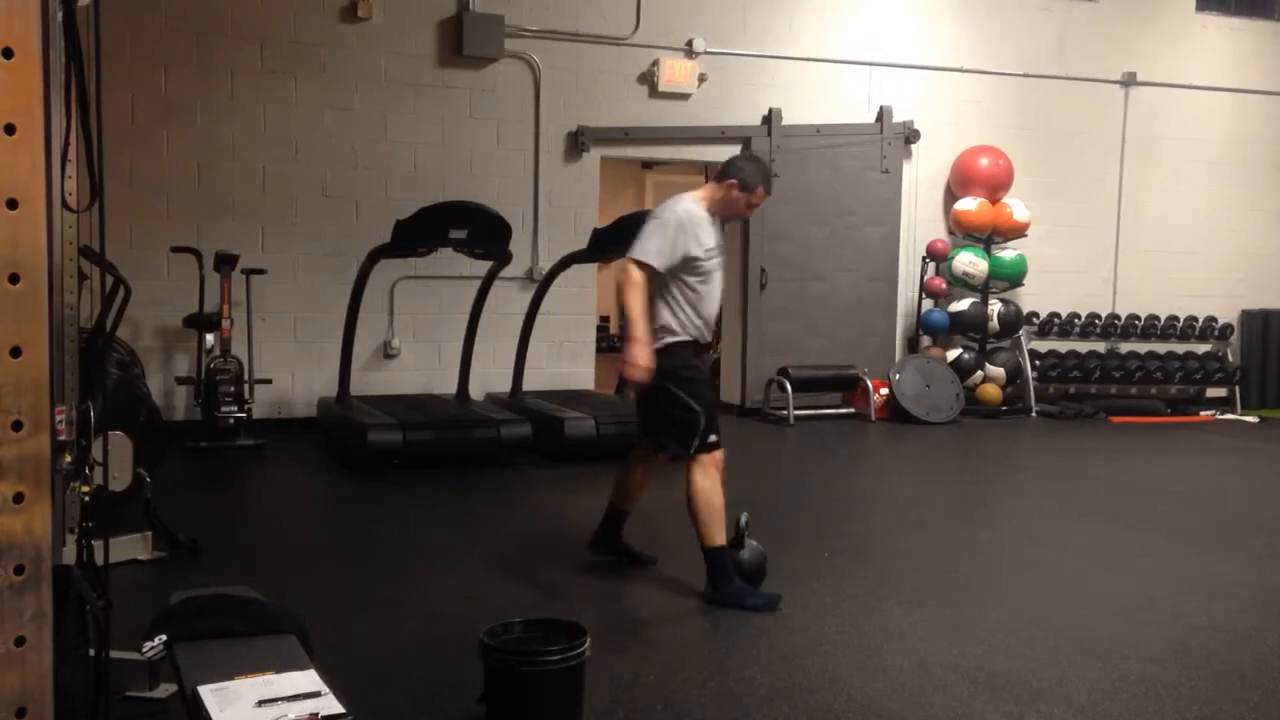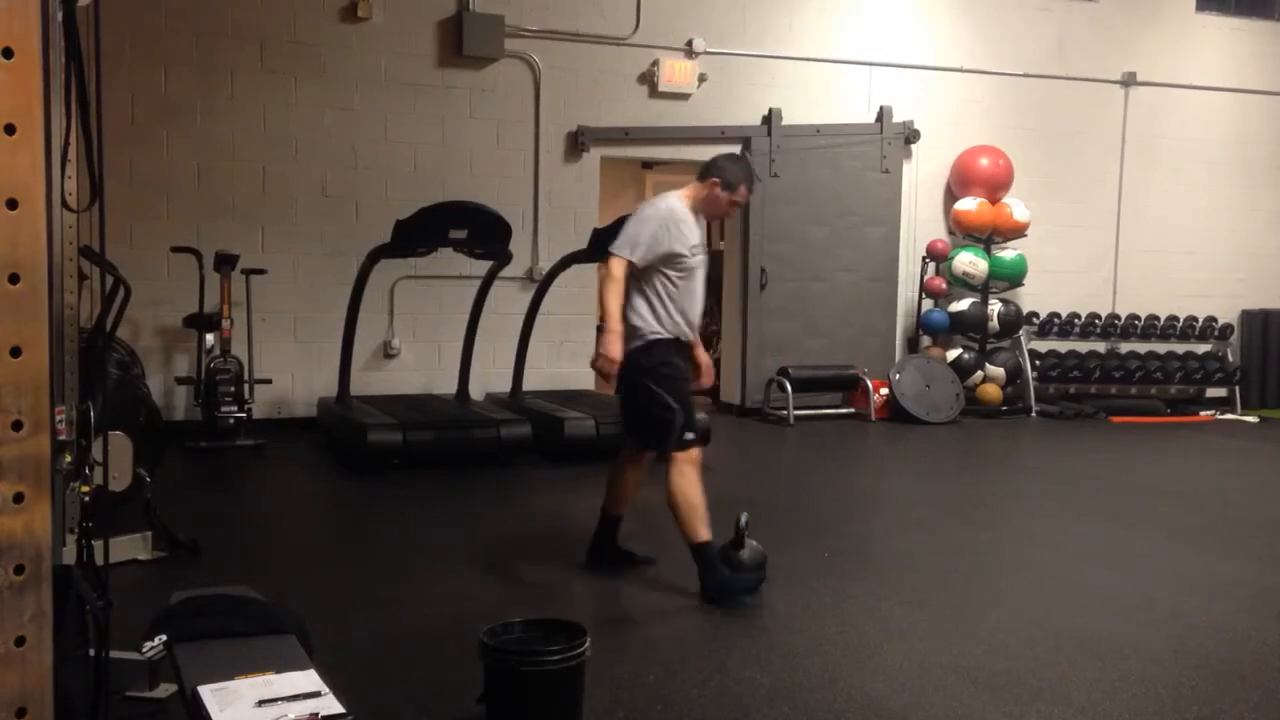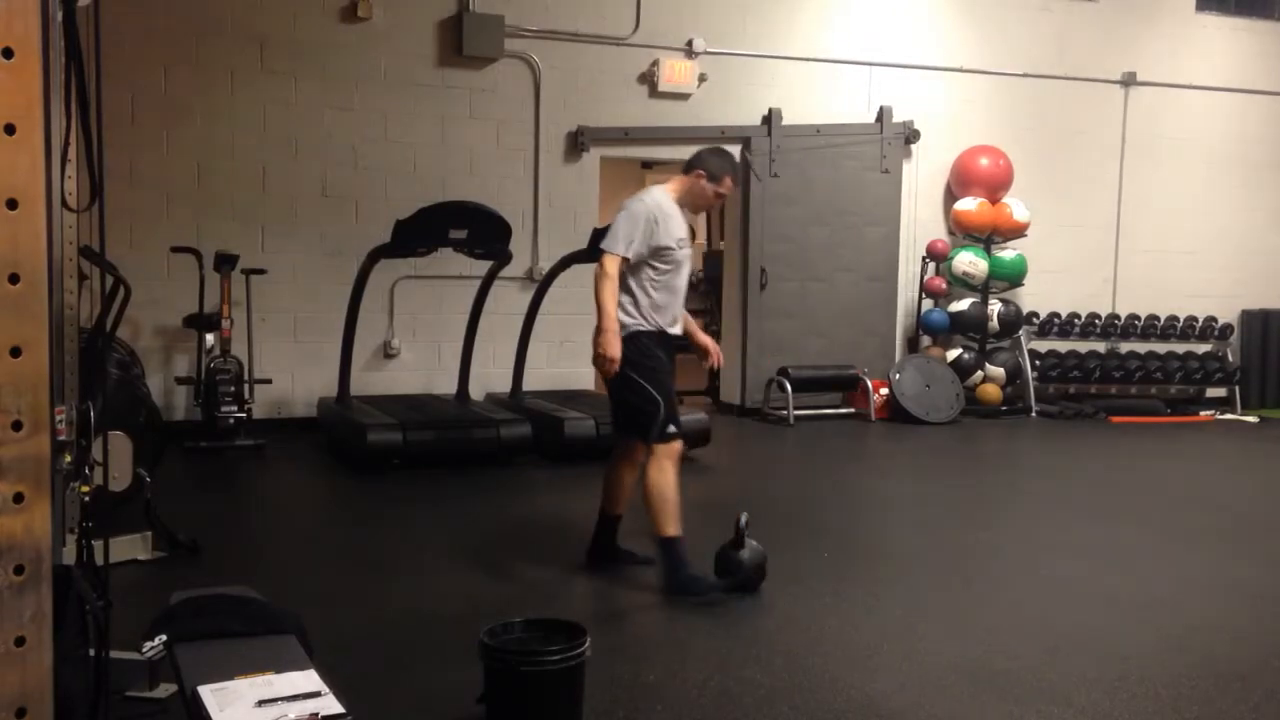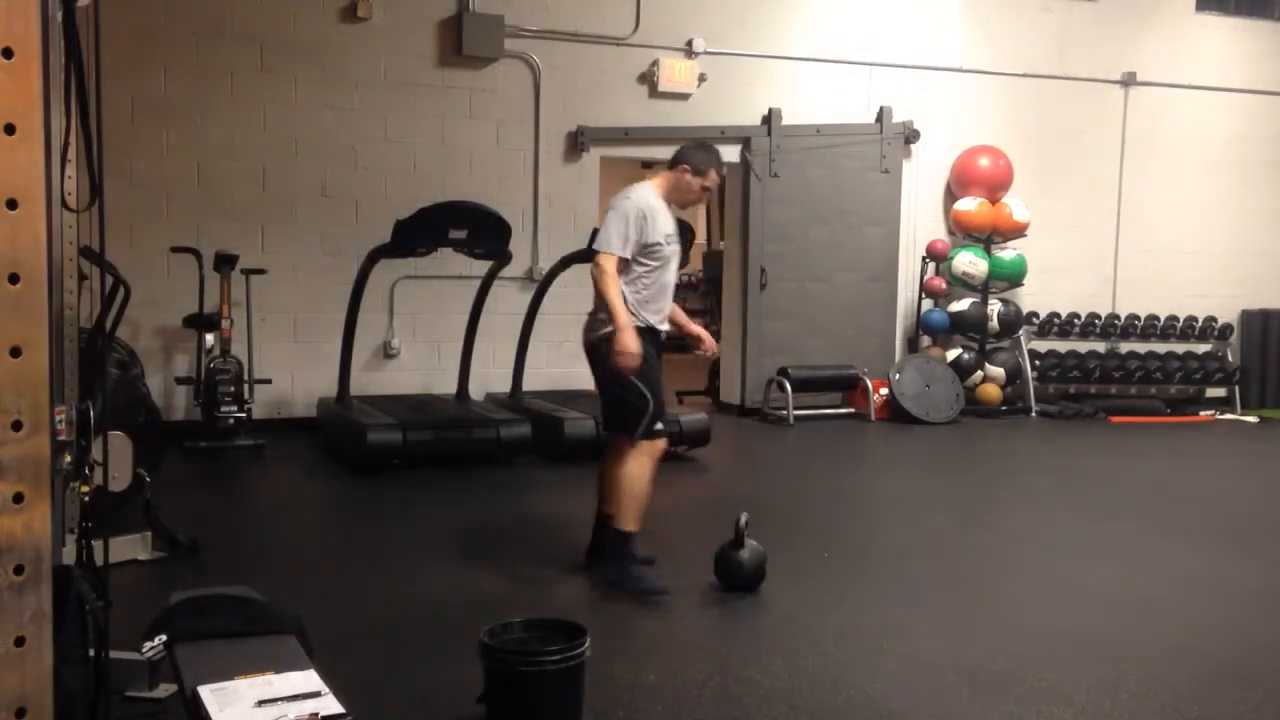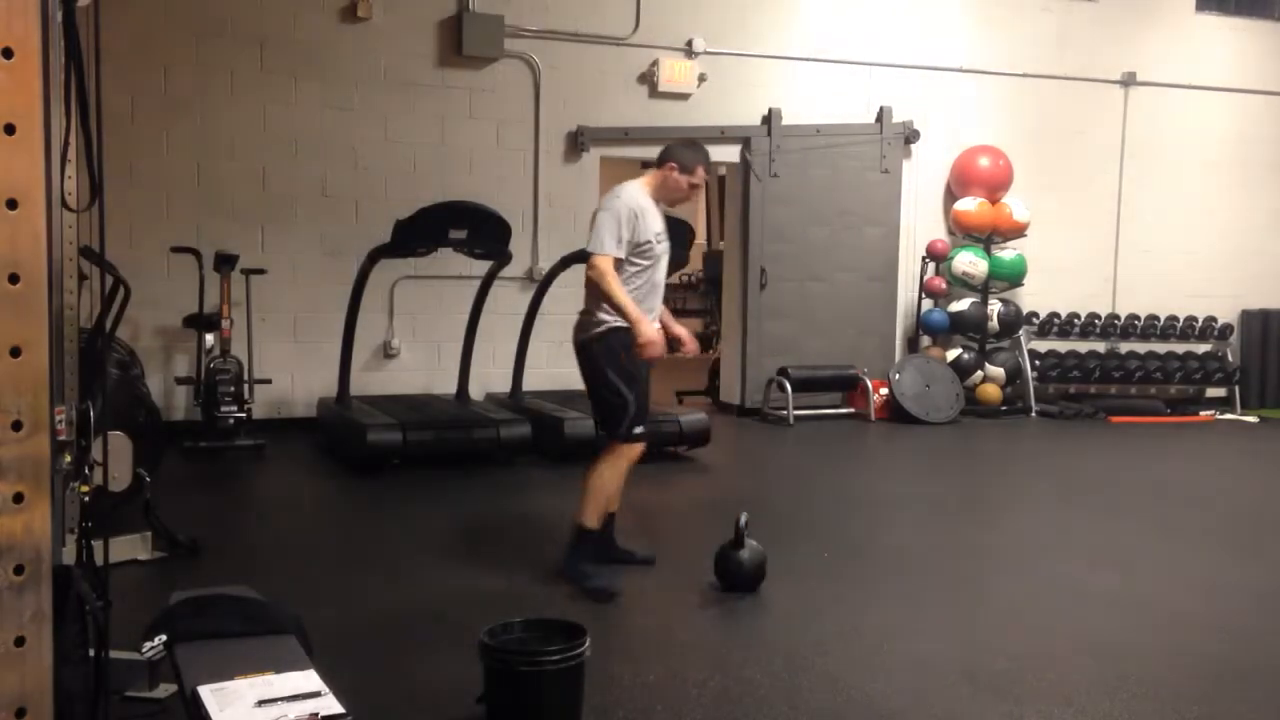
dt=0.1s
person 1, frame 1
left shoulder: (708, 219)
right shoulder: (678, 216)
right elbow: (634, 272)
left wrist: (694, 348)
right wrist: (637, 341)
left hip: (682, 349)
right hip: (669, 351)
left knee: (656, 448)
right knee: (708, 455)
left ankle: (608, 536)
right ankle: (722, 579)
person 1, frame 2
left shoulder: (692, 221)
right shoulder: (661, 213)
right elbow: (616, 270)
left wrist: (697, 349)
right wrist: (611, 333)
left hip: (667, 346)
right hip: (648, 349)
left knee: (641, 447)
right knee: (685, 453)
left ankle: (603, 543)
right ankle: (712, 573)
person 1, frame 3
left shoulder: (677, 214)
right shoulder: (648, 207)
right elbow: (609, 267)
left wrist: (697, 335)
right wrist: (608, 330)
left hip: (653, 339)
right hip: (634, 341)
left knee: (634, 446)
right knee: (667, 446)
left ankle: (604, 544)
right ankle: (676, 566)
person 1, frame 4
left shoulder: (663, 210)
right shoulder: (634, 204)
right elbow: (604, 267)
left wrist: (687, 325)
right wrist: (623, 328)
left hip: (646, 338)
right hip: (622, 339)
left knee: (627, 442)
right knee: (649, 441)
left ankle: (605, 543)
right ankle: (618, 556)
person 1, frame 5
left shoulder: (652, 208)
right shoulder: (625, 202)
right elbow: (600, 269)
left wrist: (669, 324)
right wrist: (640, 324)
left hip: (629, 338)
right hip: (611, 338)
left knee: (619, 444)
right knee: (628, 444)
left ankle: (605, 542)
right ankle: (580, 554)
